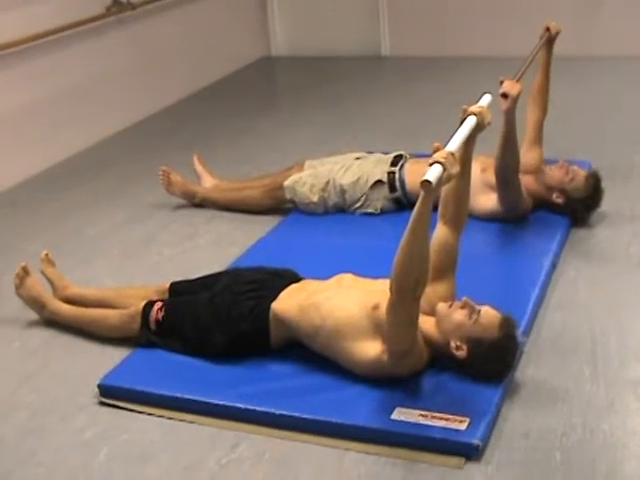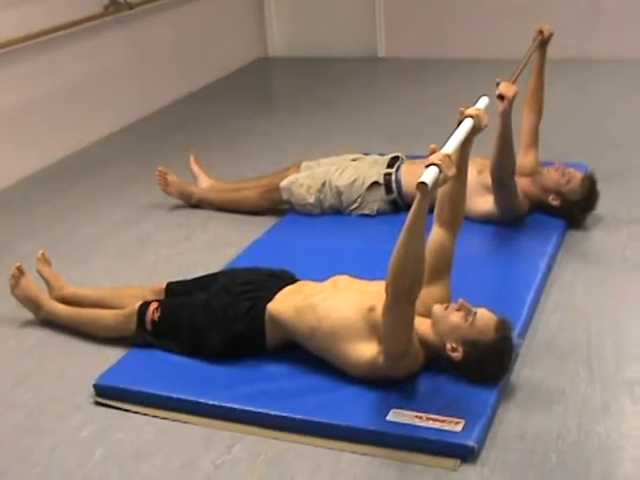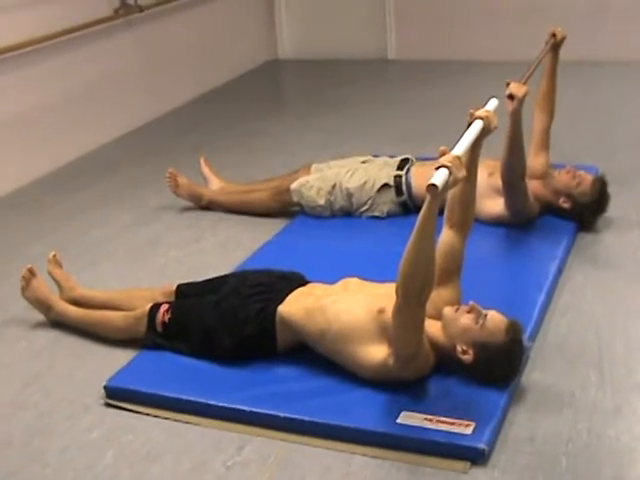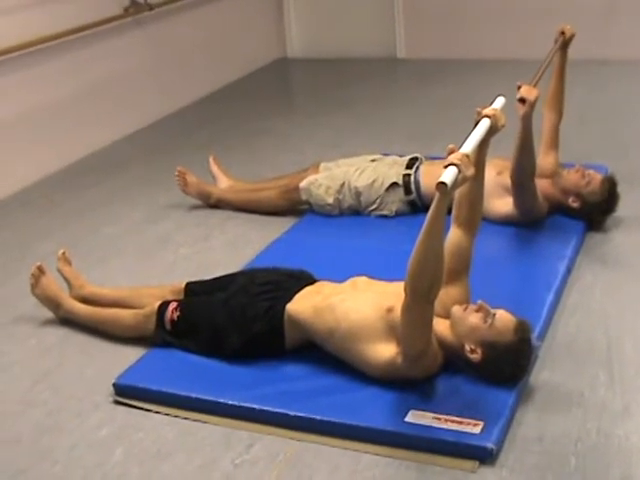
dt=0.3s
person 1, frame 1
left shoulder: (406, 355)
right shoulder: (436, 307)
left elbow: (403, 291)
right elbow: (450, 228)
left wrist: (427, 194)
right wrist: (468, 144)
left hip: (257, 322)
right hip: (285, 283)
left knee: (142, 318)
right knee: (165, 293)
left ankle: (52, 308)
right ankle: (71, 292)
person 1, frame 2
left shoulder: (402, 356)
right shoulder: (432, 307)
left elbow: (399, 292)
right elbow: (447, 228)
left wrist: (423, 194)
right wrist: (466, 146)
left hip: (255, 321)
right hip: (283, 284)
left knee: (138, 317)
right knee: (161, 291)
left ankle: (48, 307)
right ankle: (65, 292)
person 1, frame 3
left shoulder: (412, 360)
right shoulder: (442, 310)
left elbow: (408, 294)
right elbow: (457, 231)
left wrist: (433, 197)
right wrist: (475, 148)
left hip: (265, 324)
right hip: (293, 286)
left knee: (149, 320)
right knee: (173, 294)
left ankle: (59, 309)
right ankle: (78, 293)
person 1, frame 4
left shoulder: (420, 358)
right shoulder: (452, 308)
left elbow: (418, 293)
right elbow: (465, 230)
left wrist: (443, 195)
right wrist: (482, 146)
left hip: (272, 324)
right hip: (301, 284)
left knee: (156, 318)
right knee: (181, 292)
left ankle: (68, 306)
right ankle: (85, 291)
person 2, frame 1
left shoulder: (516, 204)
right shoulder: (533, 169)
left elbow: (503, 176)
right elbow: (538, 112)
left wrist: (507, 114)
right wrist: (548, 51)
left hip: (386, 187)
right hip: (394, 162)
left knee: (283, 192)
right knee: (298, 170)
left ankle: (198, 194)
right ankle: (216, 185)
person 2, frame 2
left shoulder: (512, 206)
right shoulder: (529, 171)
left elbow: (499, 178)
right elbow: (533, 116)
left wrist: (502, 115)
right wrist: (541, 53)
left hip: (382, 188)
right hip: (389, 164)
left knee: (280, 192)
right knee: (295, 170)
left ankle: (196, 195)
right ankle: (209, 186)
person 2, frame 3
left shoulder: (522, 207)
right shoulder: (540, 173)
left elbow: (509, 178)
right elbow: (545, 118)
left wrist: (513, 116)
right wrist: (554, 55)
left hip: (392, 190)
right hip: (400, 166)
left knee: (291, 194)
right knee: (305, 173)
left ankle: (206, 197)
right ankle: (222, 187)
person 2, frame 4
left shoulder: (531, 207)
right shoulder: (549, 174)
left elbow: (519, 179)
right elbow: (554, 118)
left wrist: (525, 118)
right wrist: (563, 54)
left hip: (400, 190)
right hip: (407, 165)
left knee: (299, 192)
right knee: (313, 171)
left ankle: (215, 195)
right ankle: (230, 186)
